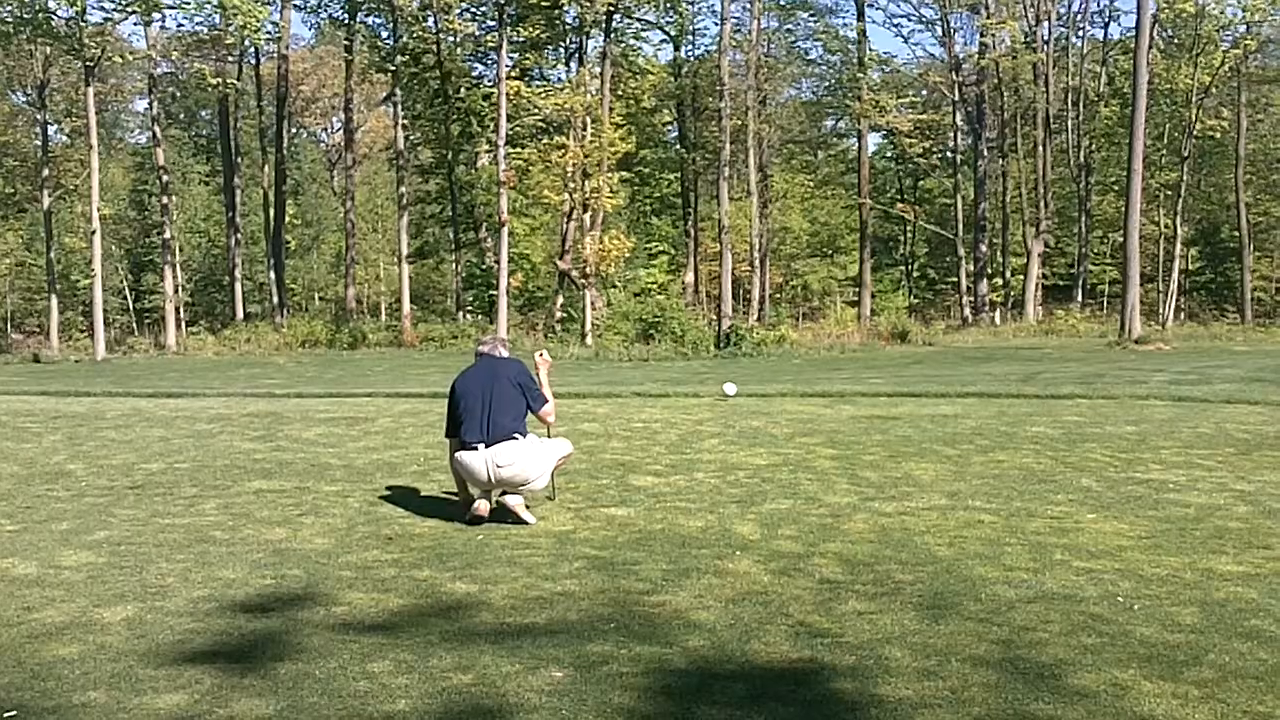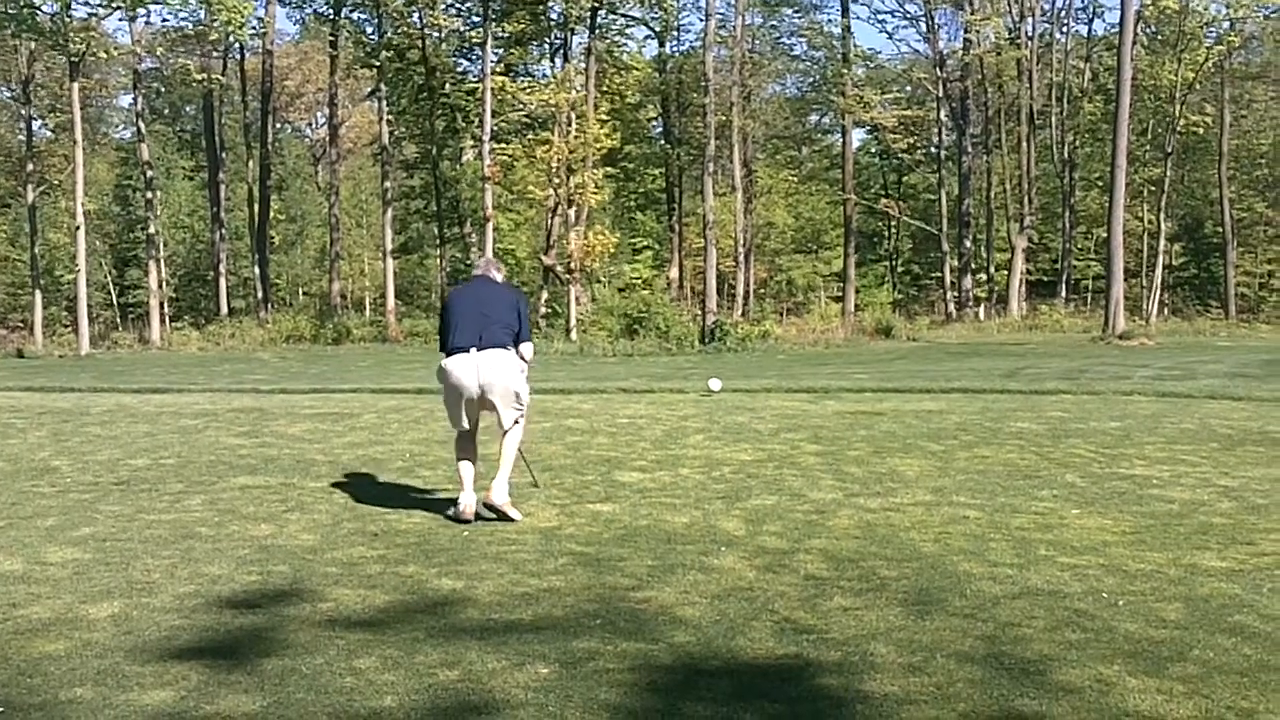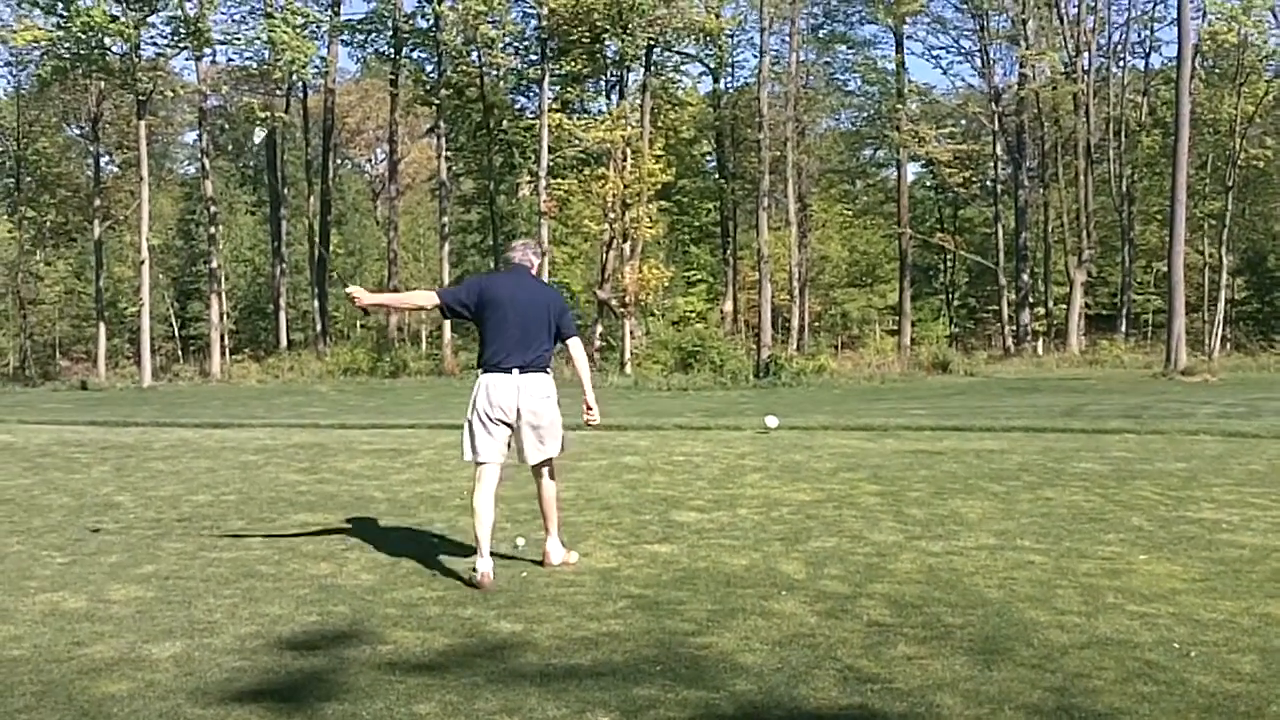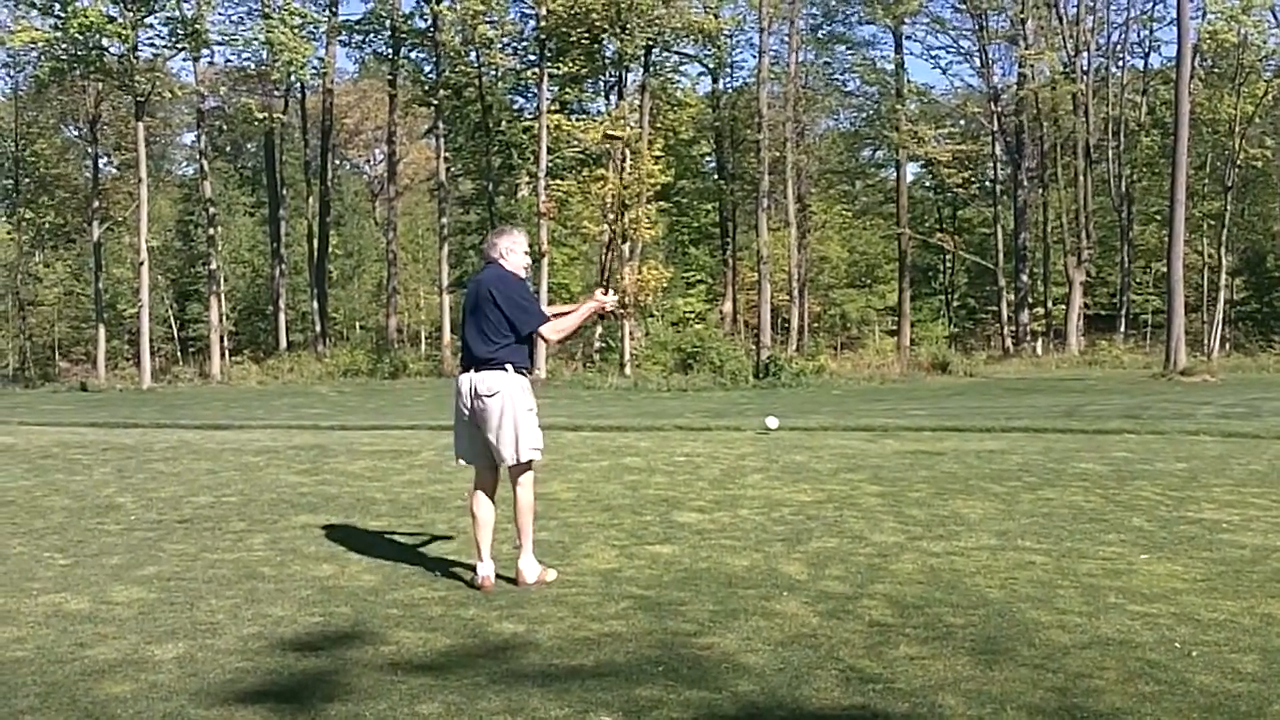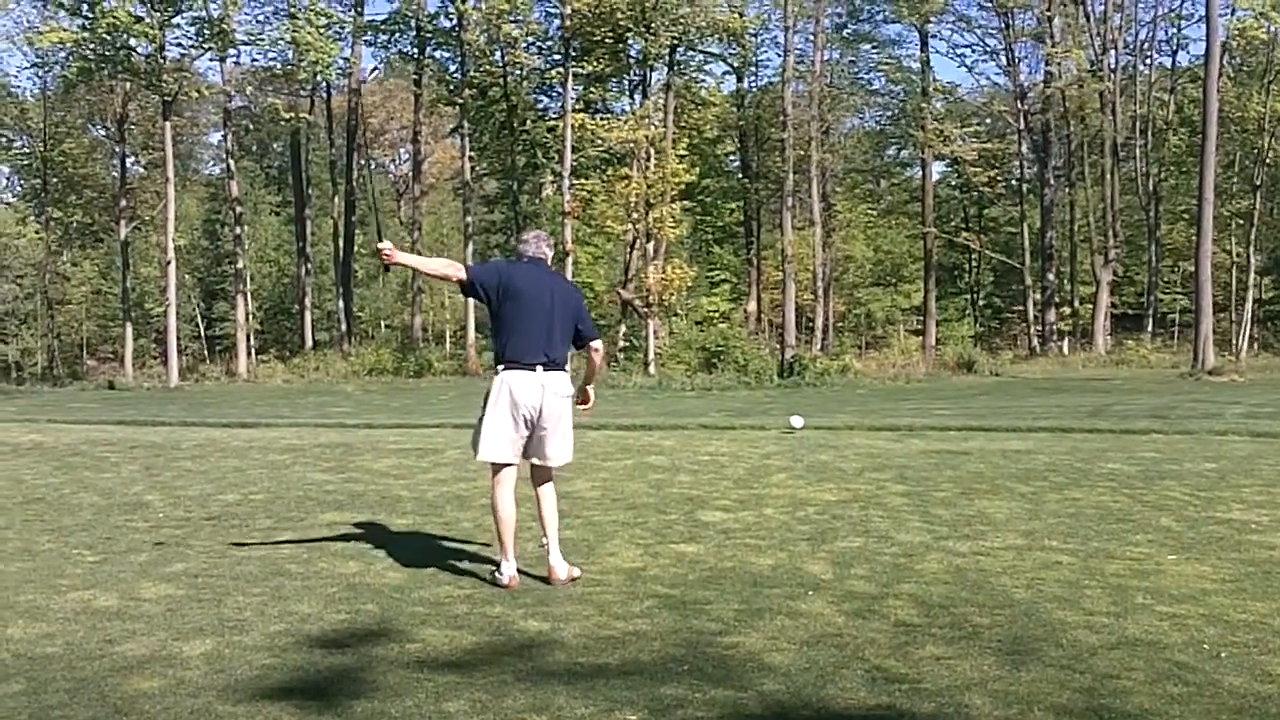
dt=1s
person 1, frame 1
left shoulder: (461, 380)
right shoulder: (514, 368)
left elbow: (455, 447)
right elbow: (548, 417)
left wrist: (463, 493)
right wrist: (543, 373)
left hip: (473, 467)
right hip: (512, 459)
right knee: (565, 447)
left ankle: (481, 499)
right ankle: (514, 494)
person 1, frame 2
left shoulder: (453, 296)
right shoulder: (512, 295)
right elbow: (526, 353)
right wrist: (518, 376)
left hip: (458, 367)
right hip: (499, 363)
left knee: (465, 429)
right knee: (514, 423)
left ankle: (466, 500)
right ankle: (498, 491)
person 1, frame 3
left shoulder: (485, 285)
right shoulder: (552, 296)
left elbow: (429, 299)
right elbow: (575, 346)
left wrist: (373, 298)
right wrist: (588, 393)
left hip: (495, 387)
right hip: (537, 387)
left knee: (485, 479)
right knee: (544, 471)
left ankle: (483, 563)
right ankle: (553, 548)
person 1, frame 4
left shoulder: (482, 284)
right shoulder: (506, 283)
left elbow: (540, 314)
right elbow: (549, 332)
left wrist: (585, 305)
right wrist: (592, 306)
left hip: (473, 384)
right hip: (503, 383)
left knee: (484, 479)
right knee: (522, 475)
left ankle: (484, 567)
right ankle: (527, 564)
person 1, frame 5
left shoulder: (506, 275)
right shoulder: (569, 290)
left elbow: (454, 271)
right elbow: (595, 347)
left wrist: (400, 257)
right wrist: (589, 384)
left hip: (514, 384)
right hip: (555, 385)
left knee: (504, 478)
right knee: (544, 477)
left ankle: (508, 567)
right ankle: (557, 562)
